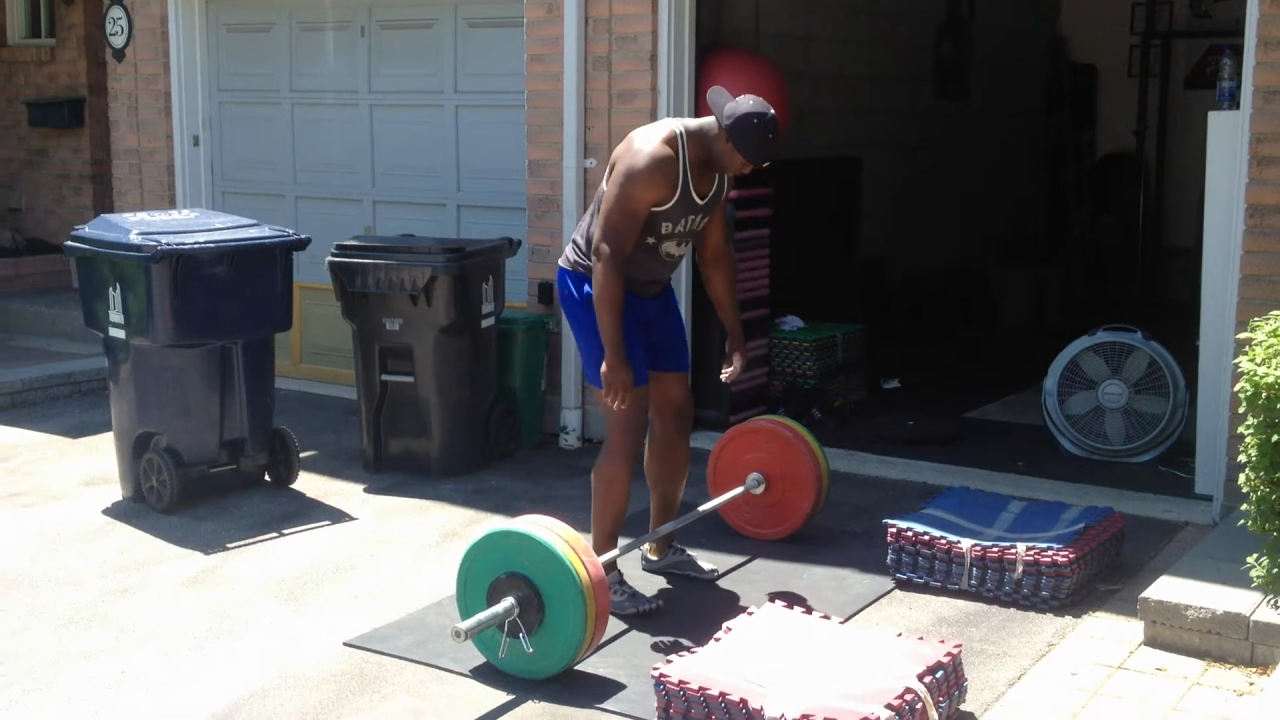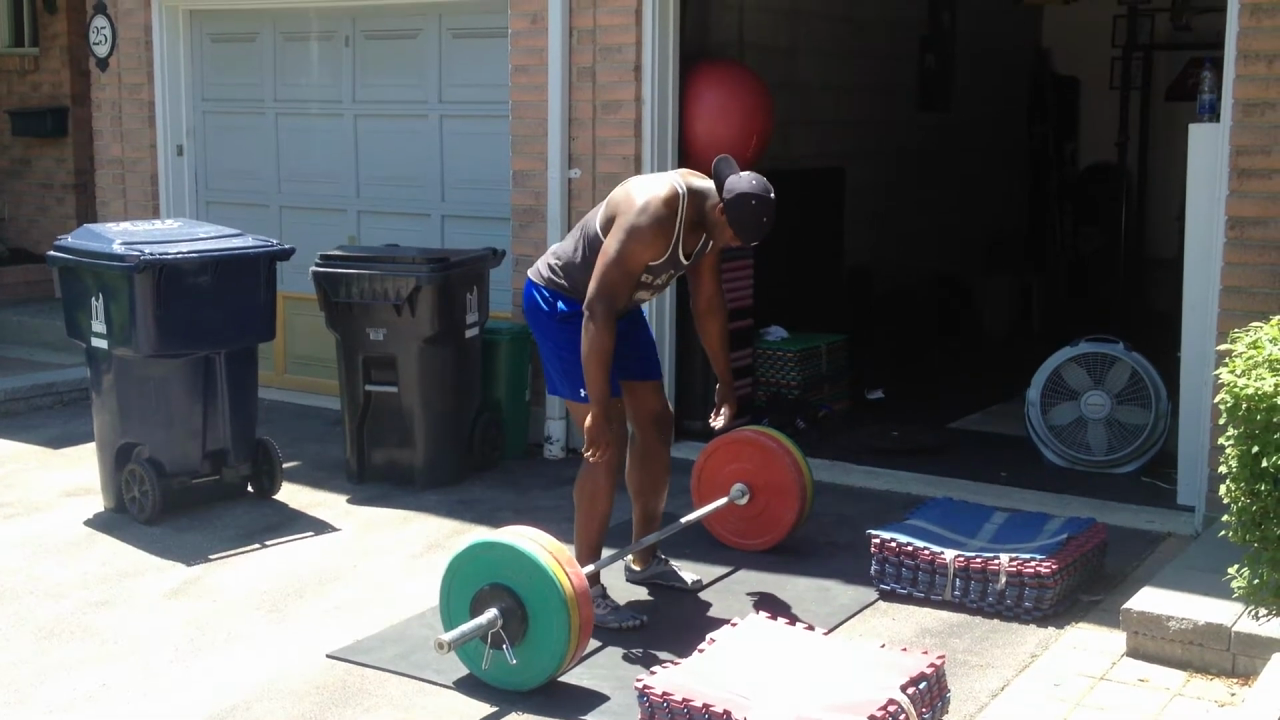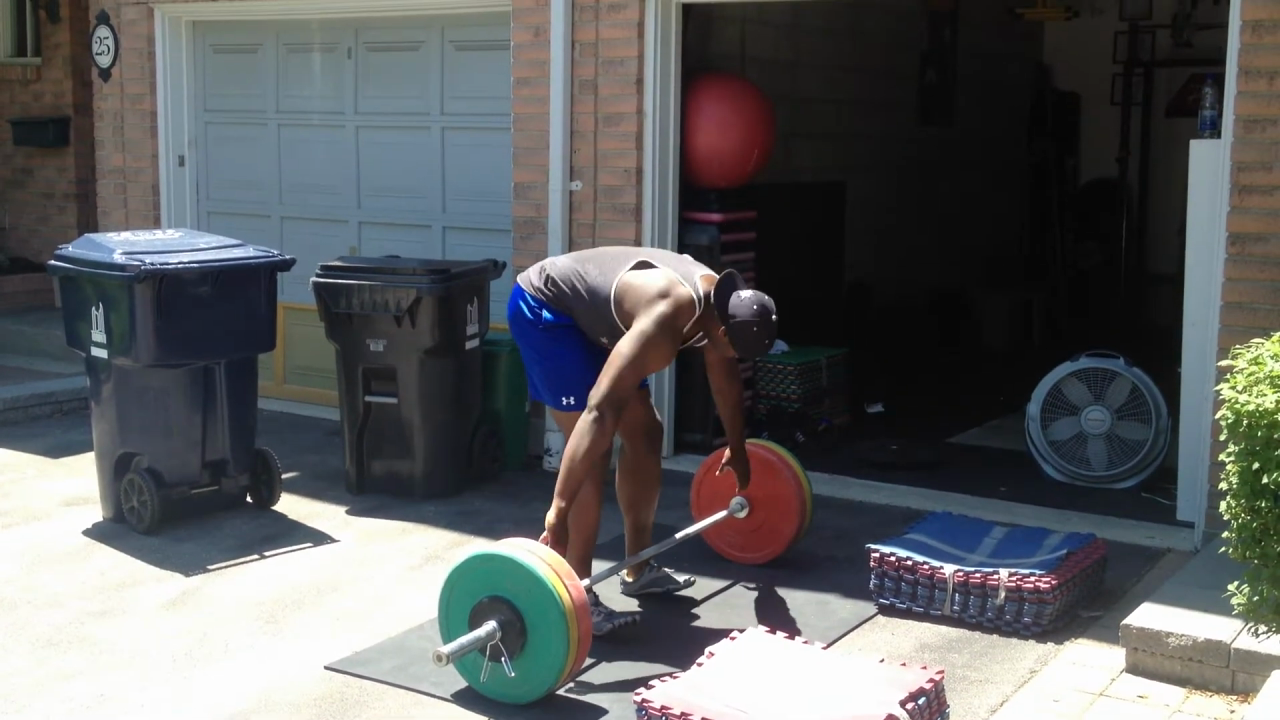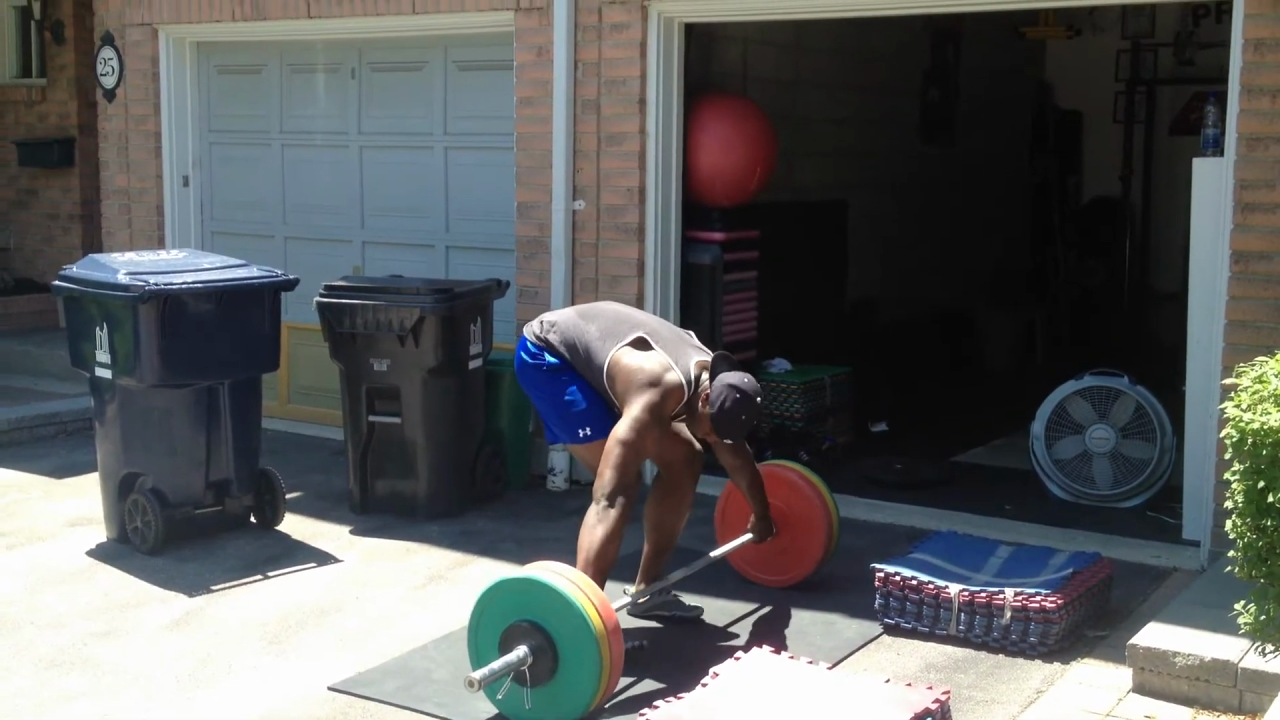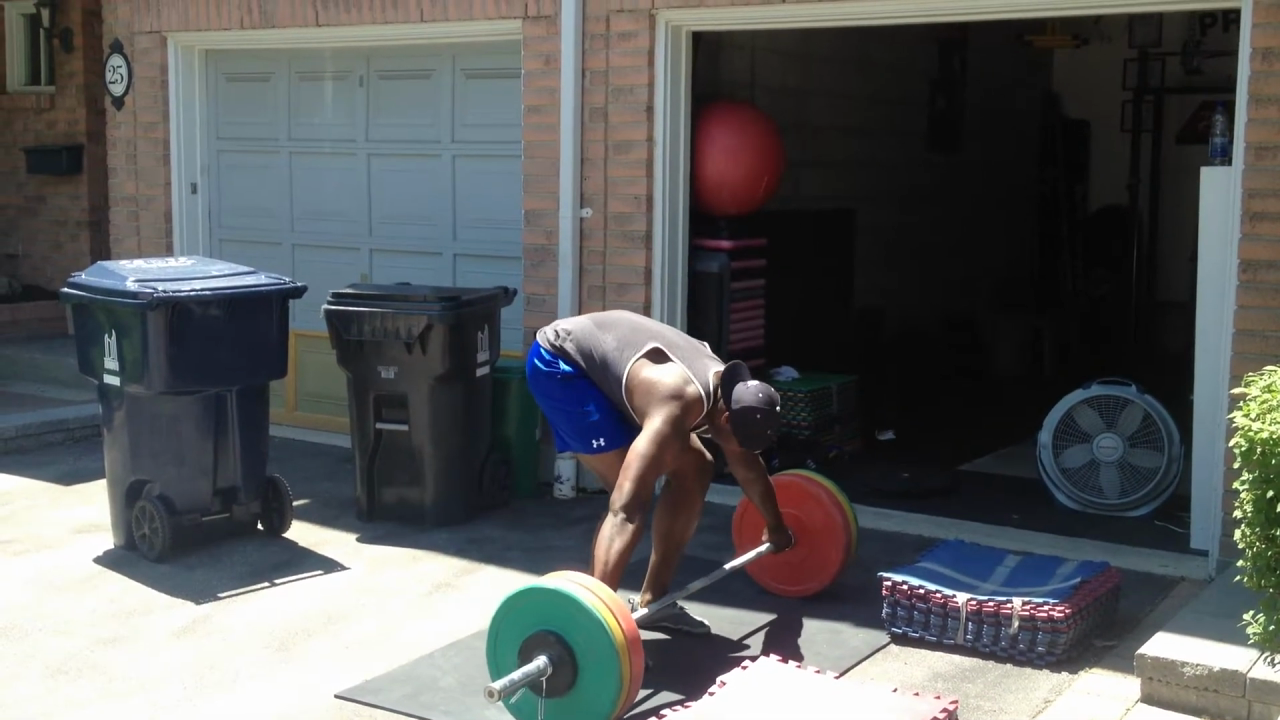
dt=1s
person 1, frame 1
left shoulder: (718, 165)
right shoulder: (651, 158)
left elbow: (714, 250)
right elbow: (607, 257)
left wrist: (734, 331)
right wrist: (612, 356)
left hip: (652, 289)
right hip: (595, 285)
left knee: (676, 415)
right knee: (628, 427)
left ankle: (660, 547)
right ankle: (602, 572)
person 1, frame 2
left shoulder: (709, 216)
right shoulder: (651, 215)
left elbow: (708, 301)
right elbow: (597, 310)
left wrist: (725, 381)
right wrist: (598, 410)
left hip: (616, 303)
right hip: (562, 301)
left knee: (656, 423)
right knee: (608, 442)
left ankle: (645, 558)
right ankle: (585, 587)
person 1, frame 3
left shoulder: (718, 299)
right shoulder: (667, 316)
left elbow: (725, 375)
right elbow: (600, 411)
left wrist: (737, 447)
right wrist: (560, 506)
left hip: (591, 317)
right hip: (544, 308)
left knee: (646, 433)
right knee: (593, 453)
left ankle: (639, 570)
right ankle: (580, 597)
person 1, frame 4
left shoulder: (720, 381)
right shoulder: (657, 395)
left elbow: (736, 456)
right elbow: (610, 496)
left wrist: (761, 514)
left hip: (594, 354)
right hip: (547, 353)
left knee: (684, 460)
right knee: (624, 480)
left ankle: (648, 590)
person 1, frame 5
left shoulder: (731, 392)
right shoulder: (677, 408)
left elbow: (749, 469)
right elbow: (626, 508)
left wrist: (775, 526)
left hip: (602, 356)
right hip: (560, 361)
left knee: (695, 469)
right knee: (635, 493)
left ankle: (652, 600)
